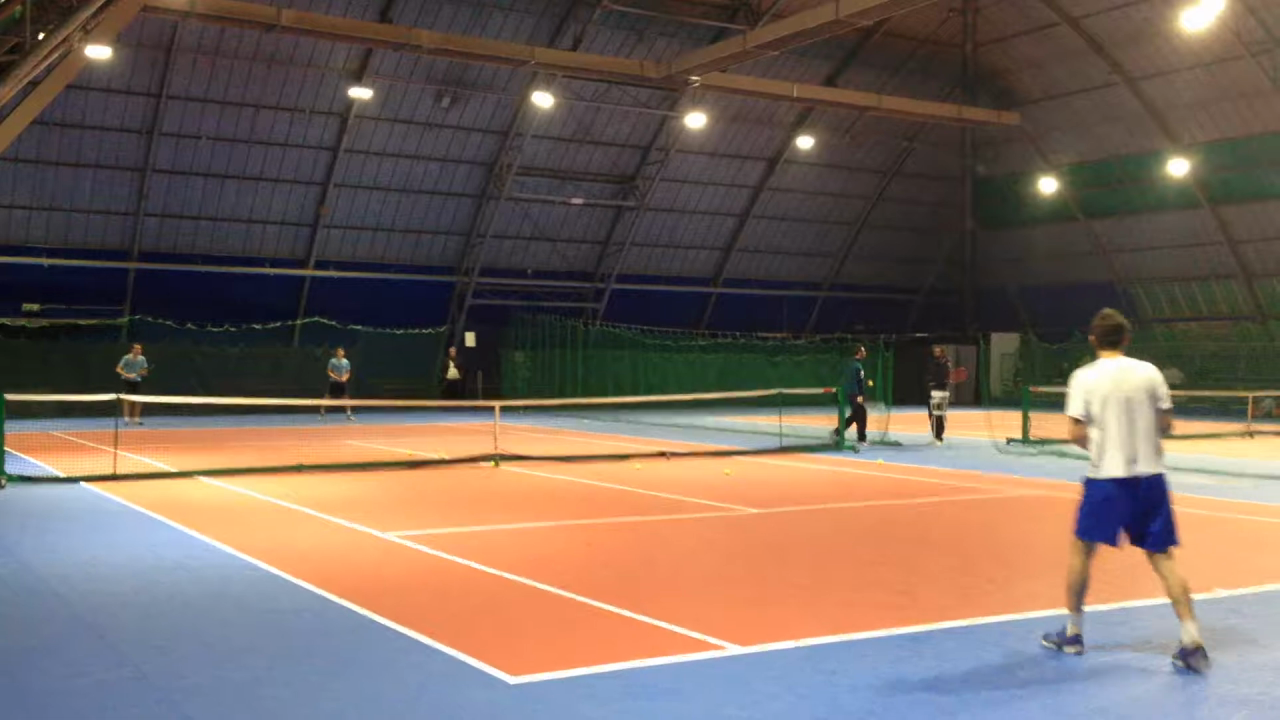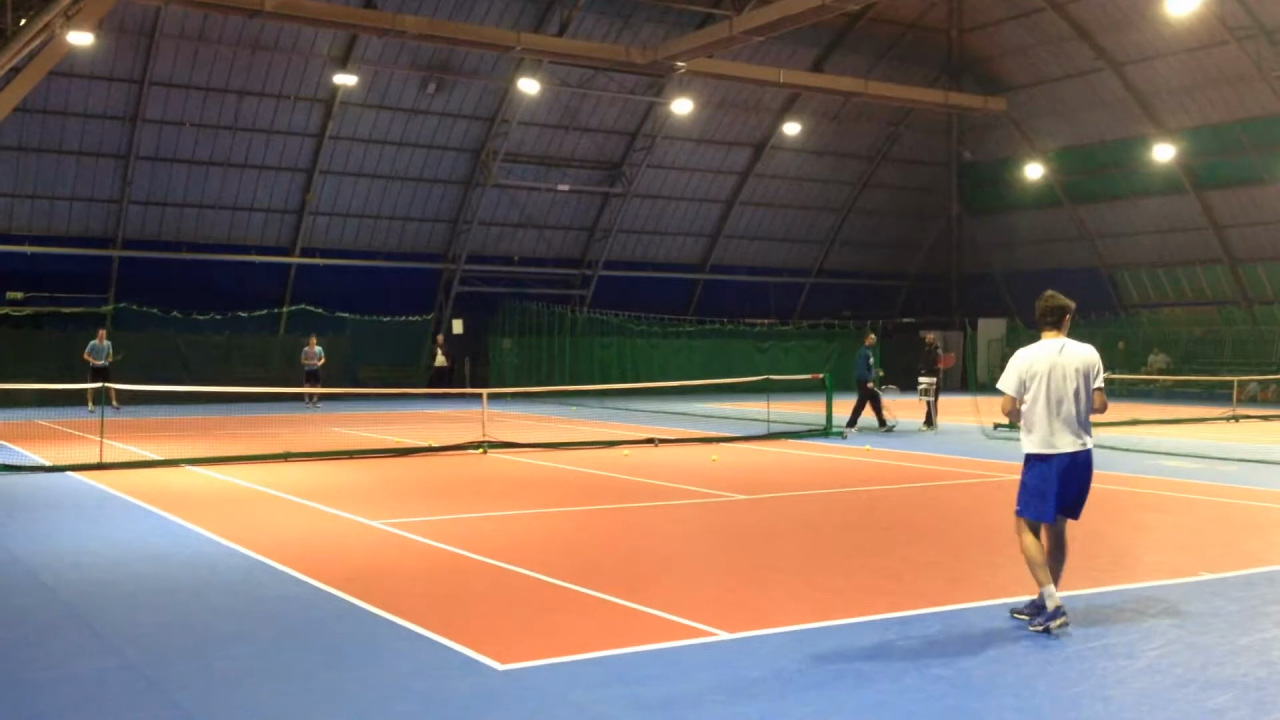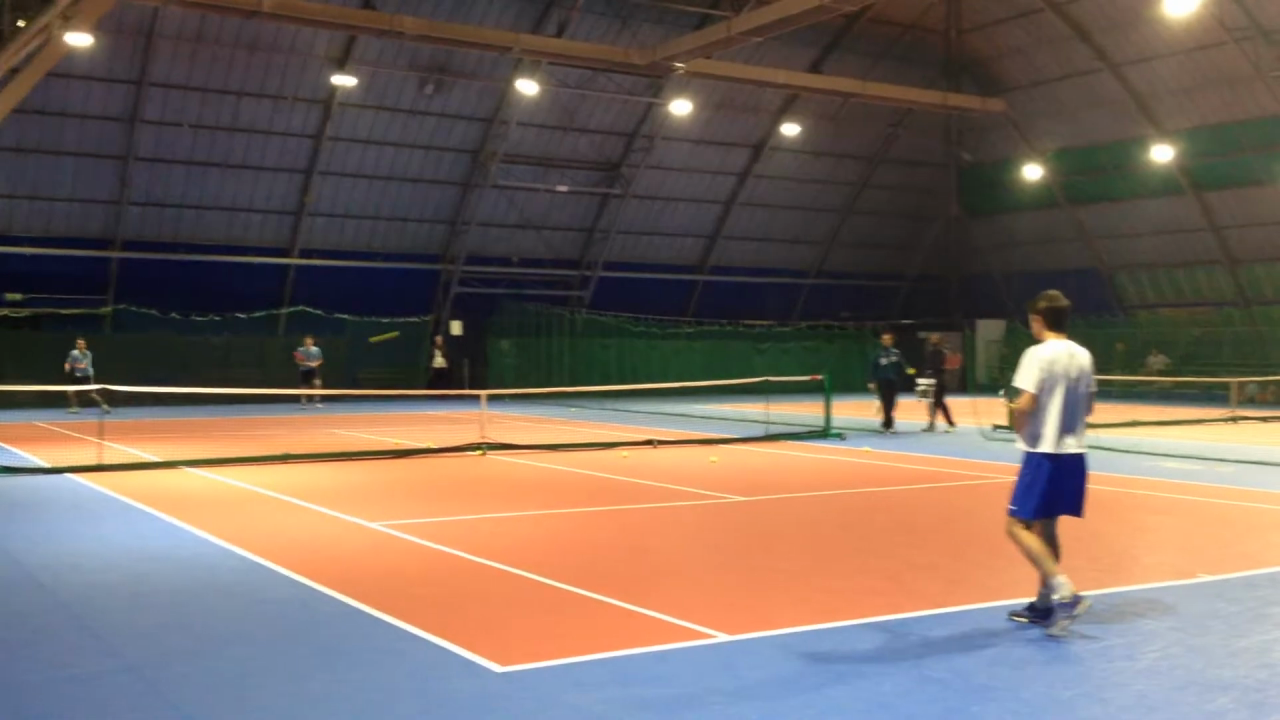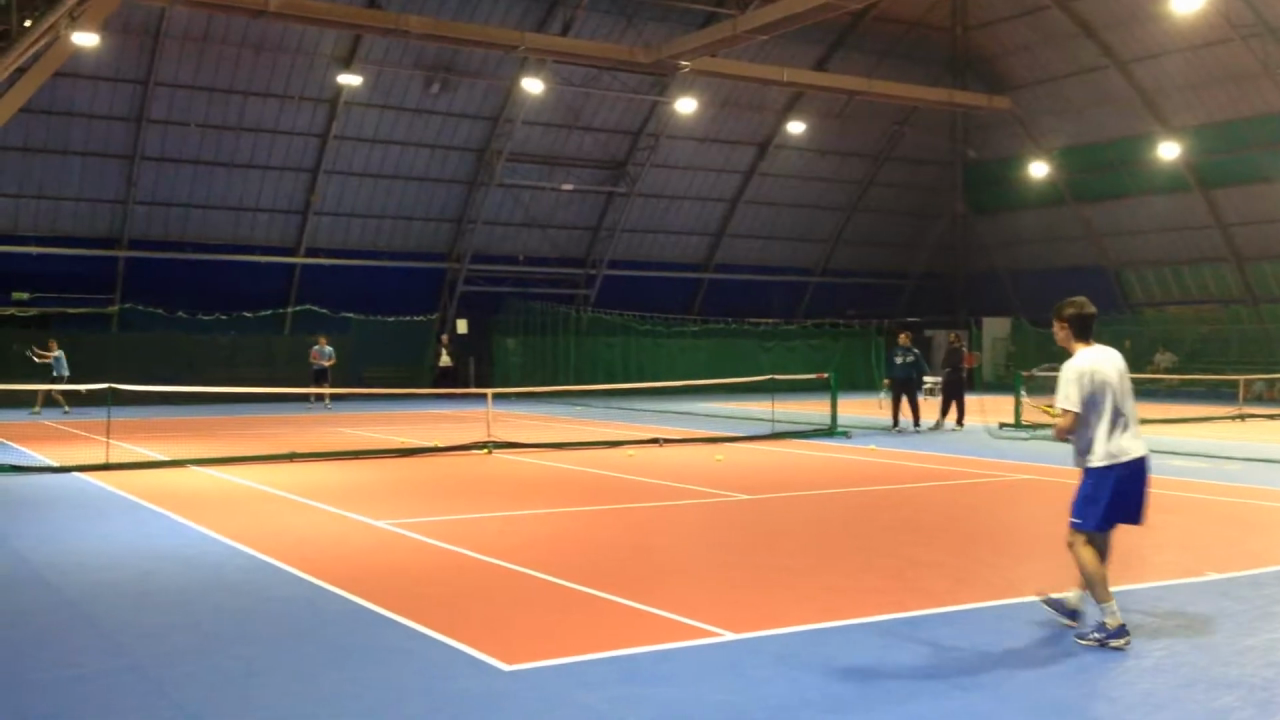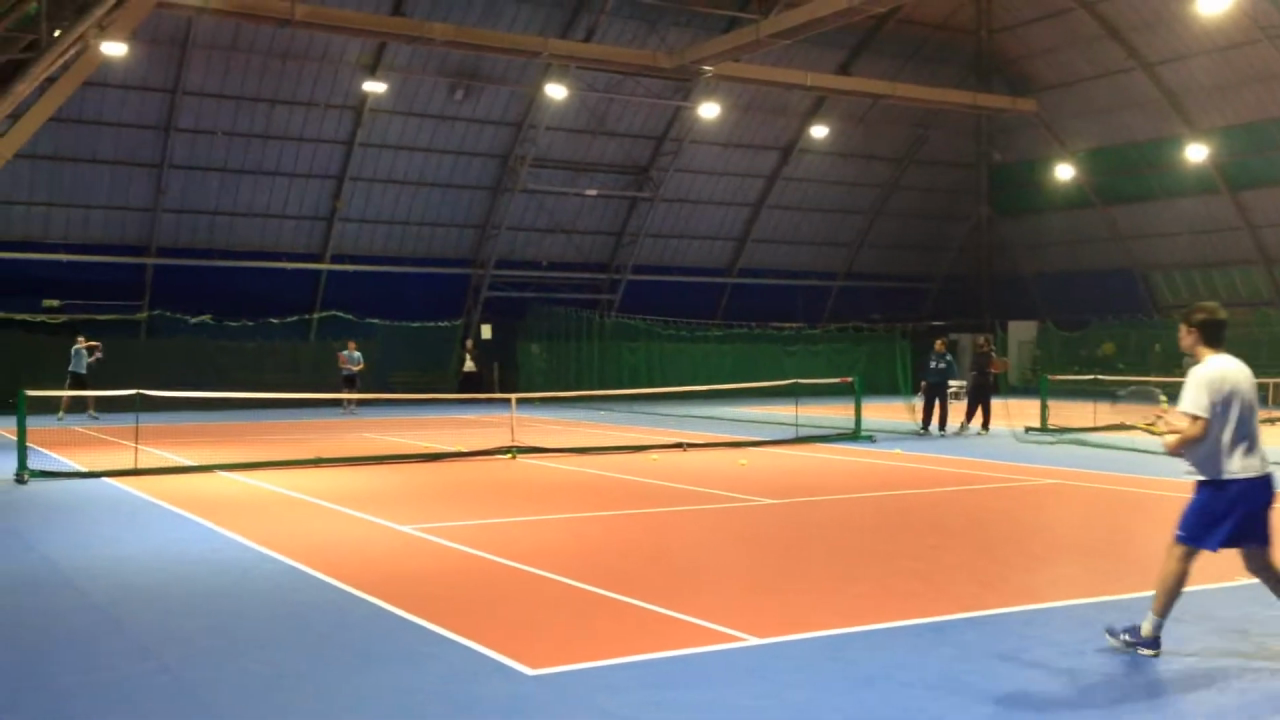
dt=0.5s
person 1, frame 1
left shoulder: (1085, 377)
right shoulder: (1149, 373)
left elbow: (1076, 434)
right elbow: (1165, 425)
left hip: (1108, 479)
right hip: (1149, 478)
left knee: (1081, 550)
right knee: (1163, 559)
left ankle: (1072, 633)
right ankle: (1192, 641)
person 1, frame 2
left shoulder: (1024, 357)
right shoulder: (1087, 353)
left elbow: (1008, 409)
right elbow: (1100, 405)
left hip: (1043, 455)
right hip: (1079, 454)
left knee: (1027, 529)
right knee: (1055, 527)
left ankle: (1051, 606)
right ankle: (1046, 603)
person 1, frame 3
left shoulder: (1038, 354)
right shoulder: (1083, 356)
left elbow: (1025, 406)
right elbow: (1087, 408)
left wrist: (1019, 425)
left hip: (1043, 454)
right hip: (1073, 454)
left knee: (1018, 526)
right knee: (1046, 527)
left ankle: (1066, 594)
right ankle: (1044, 604)
person 1, frame 4
left shoulder: (1075, 368)
right shoulder: (1113, 356)
left elbow: (1067, 425)
left wrist: (1056, 428)
right wrist: (1068, 415)
left hip: (1107, 465)
right hip: (1135, 459)
left knee: (1079, 540)
right knee: (1096, 533)
left ankle: (1113, 626)
right ankle: (1075, 603)
person 1, frame 5
left shoulder: (1203, 372)
right shoulder: (1241, 368)
left elbow: (1198, 431)
left wrist: (1173, 444)
right wrist: (1180, 426)
left hip: (1225, 481)
left knee: (1180, 551)
left ankle: (1148, 634)
